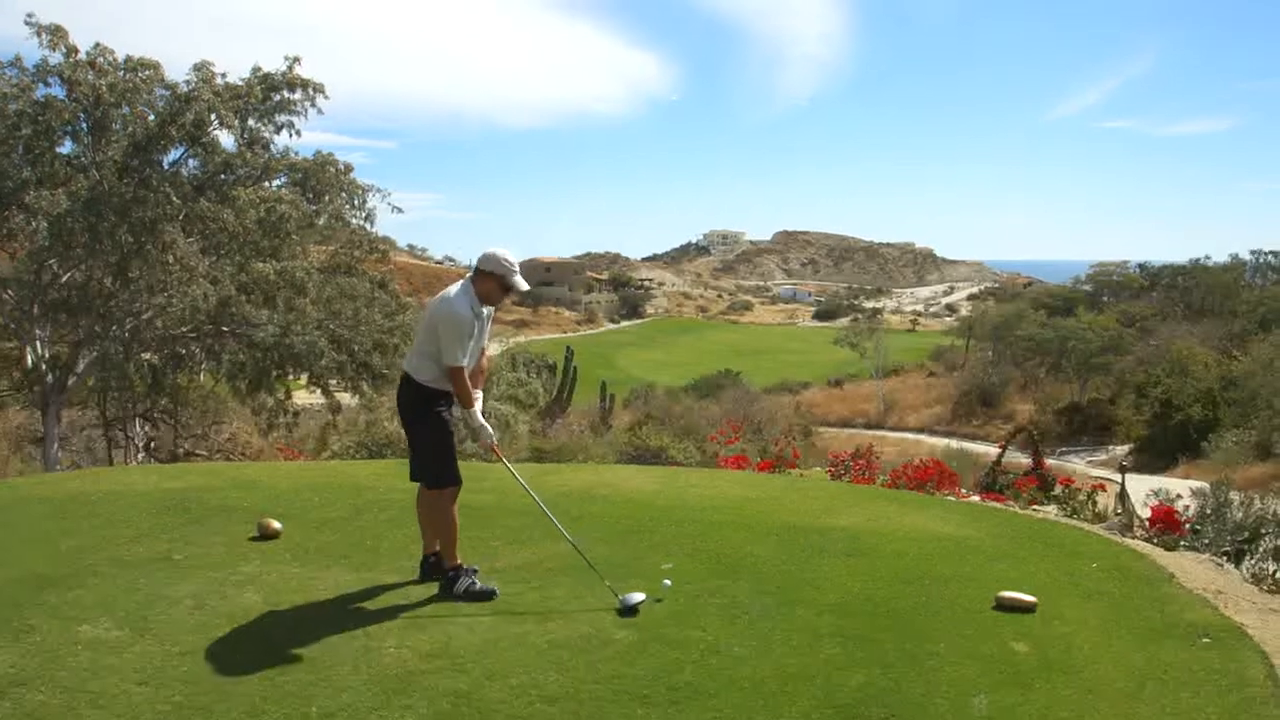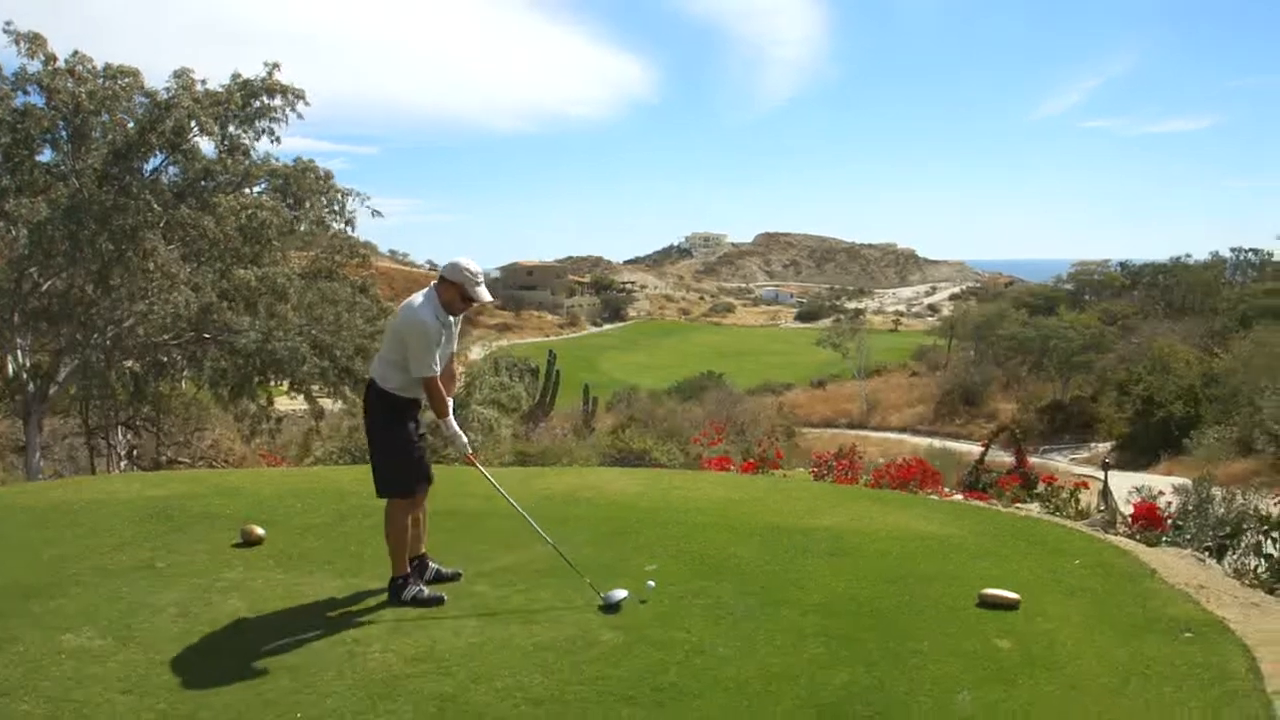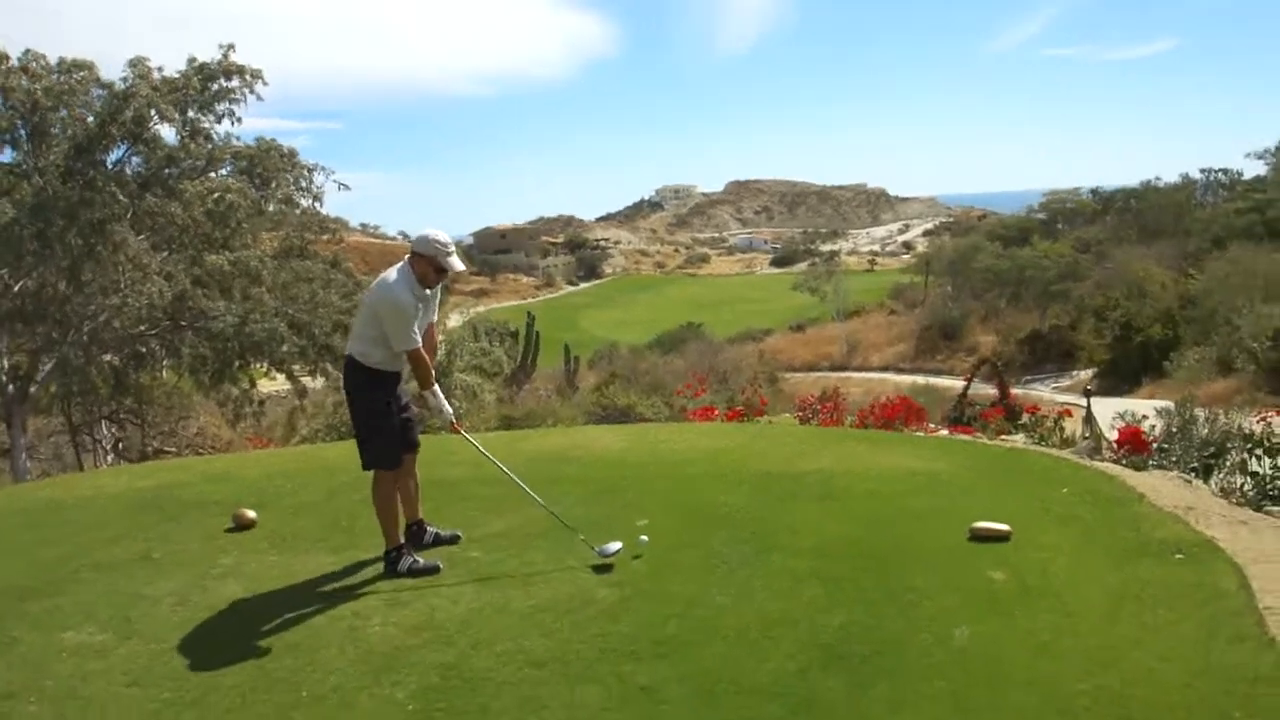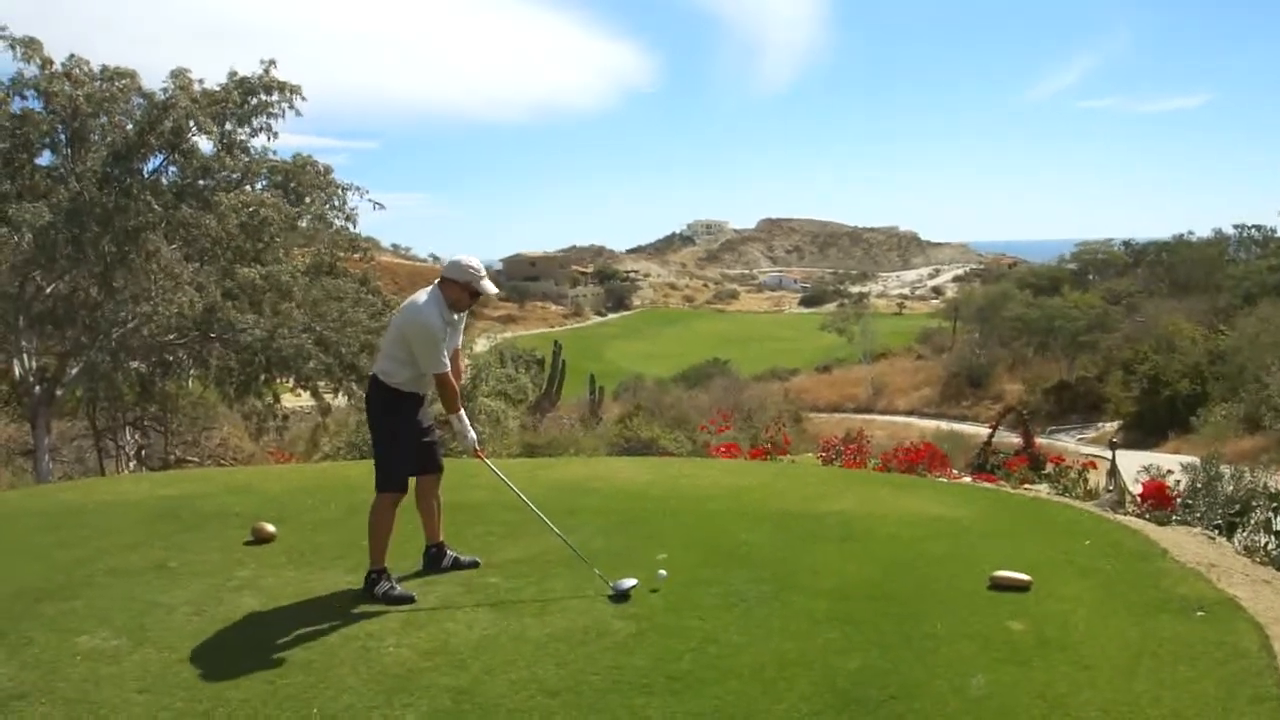
dt=0.4s
person 1, frame 1
left shoulder: (484, 304)
right shoulder: (456, 309)
left elbow: (479, 356)
right elbow: (456, 374)
left wrist: (478, 399)
right wrist: (476, 420)
left hip: (437, 395)
right hip: (422, 396)
left knee: (433, 483)
right knee: (446, 484)
left ankle: (434, 559)
right ankle: (452, 572)
person 1, frame 2
left shoulder: (449, 311)
right shoulder: (420, 320)
left elbow: (448, 363)
right elbow: (430, 384)
left wrist: (446, 412)
right wrist: (452, 429)
left hip: (408, 403)
right hip: (388, 405)
left knee: (420, 488)
right knee: (403, 495)
left ankle: (417, 562)
right ankle: (400, 580)
person 1, frame 3
left shoulder: (429, 283)
right shoulder: (395, 295)
left elbow: (430, 335)
right elbow: (415, 355)
left wrist: (431, 385)
right wrist: (437, 399)
left hip: (390, 375)
right hip: (367, 378)
left knee: (407, 454)
right knee: (387, 466)
left ankle: (416, 529)
right ankle: (395, 552)
person 1, frame 4
left shoulder: (455, 308)
right shoulder: (425, 317)
left elbow: (455, 359)
right elbow: (443, 380)
left wrist: (456, 412)
right wrist: (462, 425)
left hip: (414, 397)
right hip: (390, 399)
left knee: (430, 475)
right knee: (392, 489)
left ankle: (436, 551)
right ankle: (376, 575)
